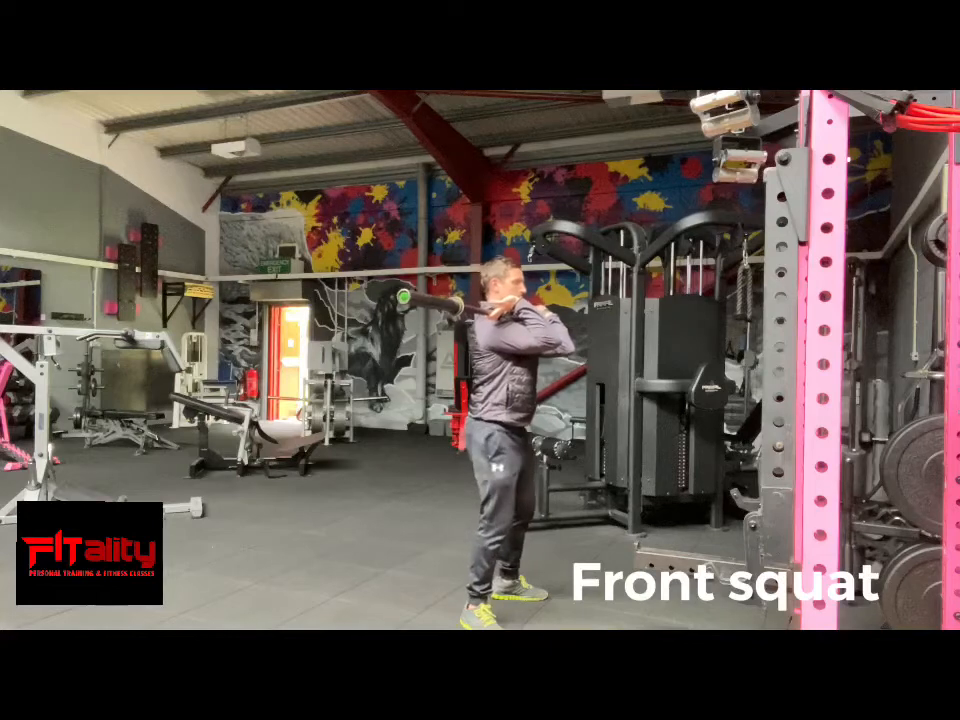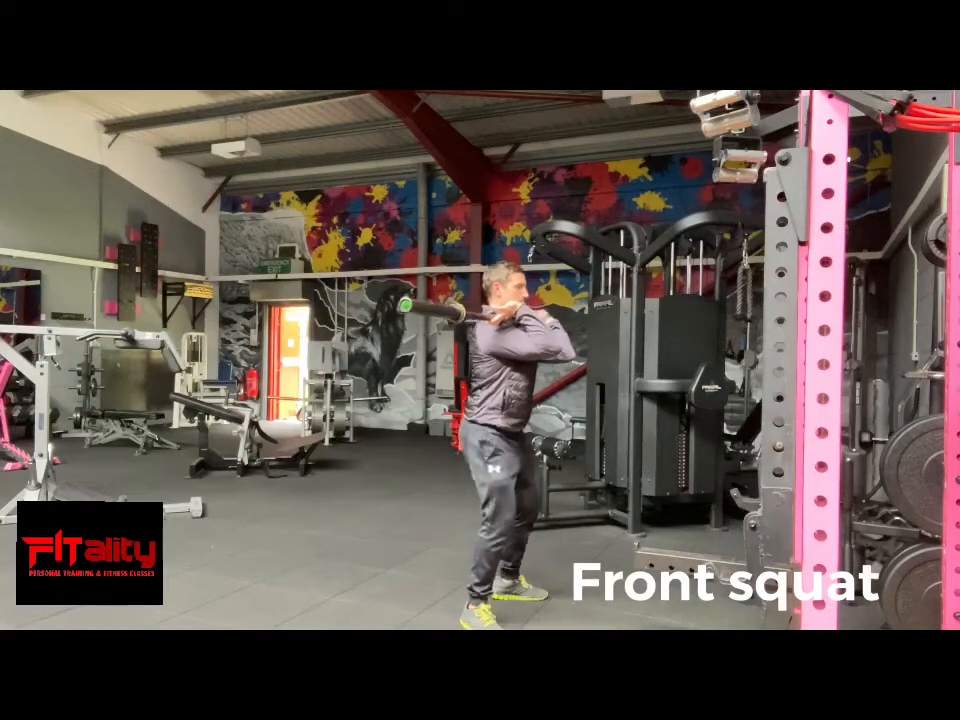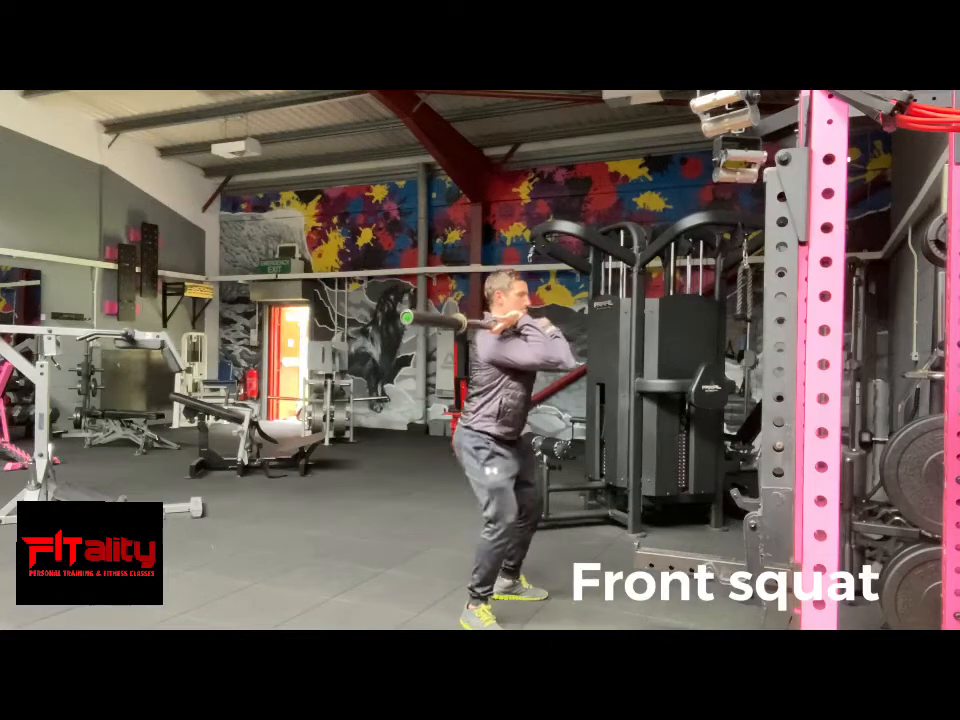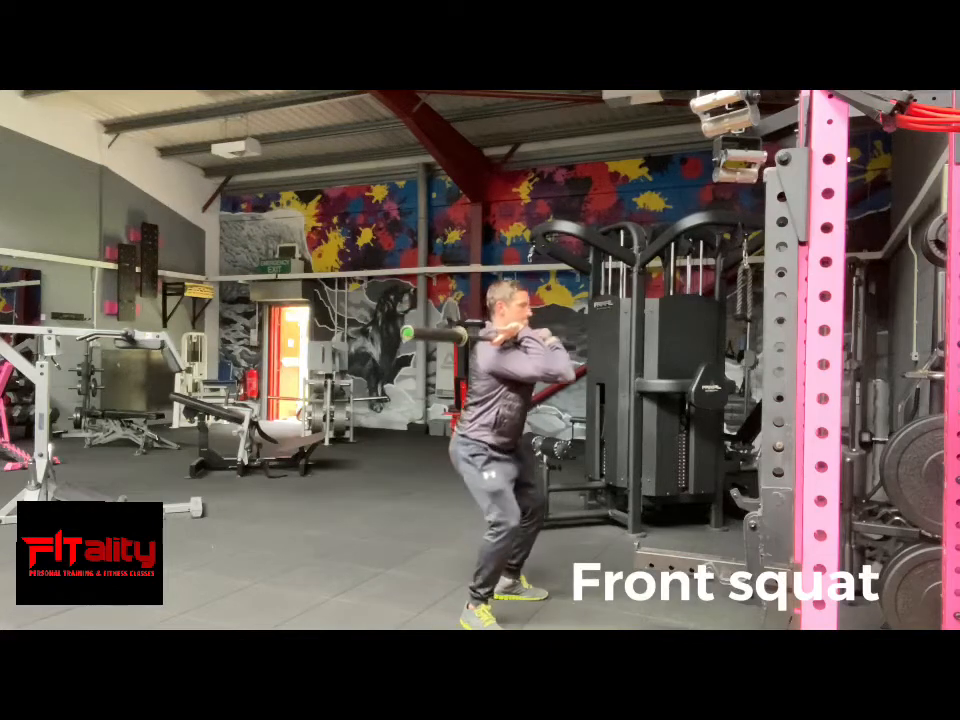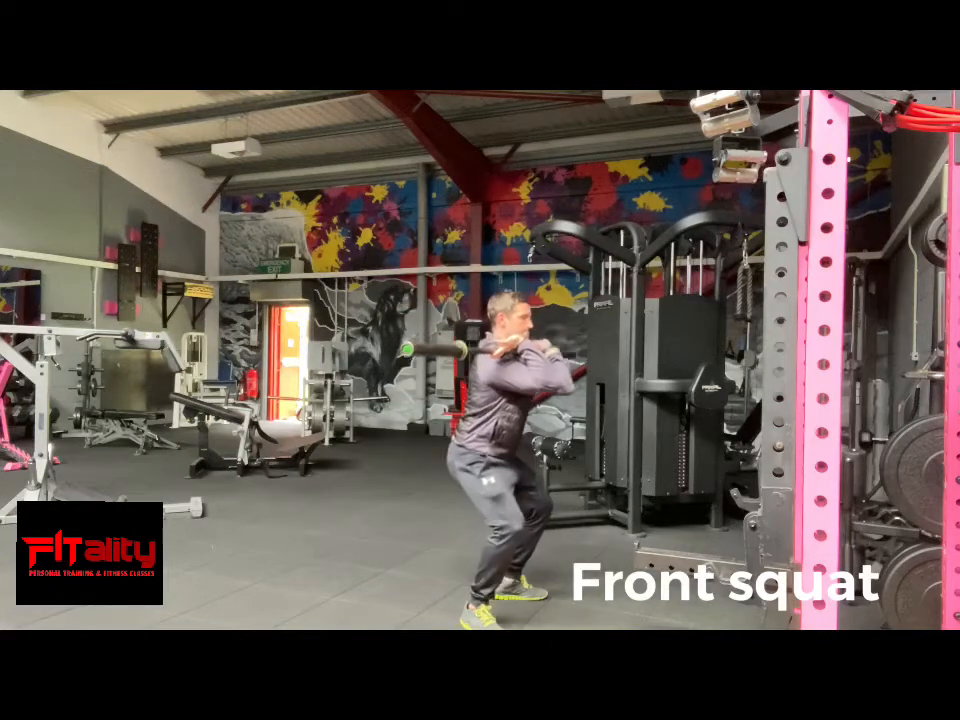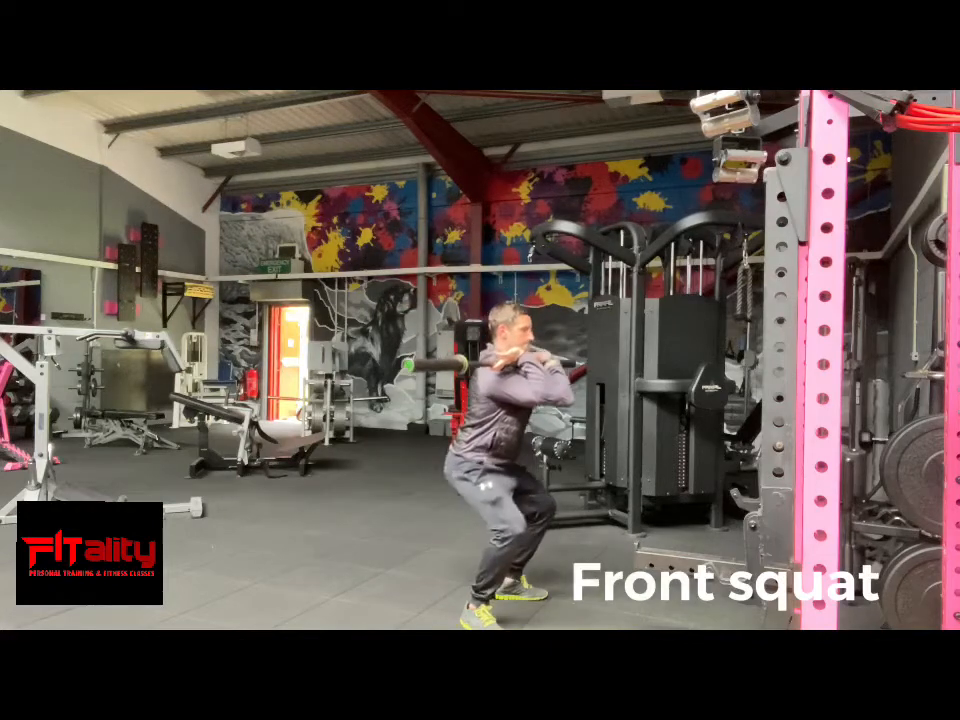
dt=0.1s
person 1, frame 1
left shoulder: (514, 321)
right shoulder: (491, 324)
left elbow: (564, 346)
right elbow: (545, 341)
left wrist: (543, 313)
right wrist: (524, 307)
left hip: (515, 431)
right hip: (492, 431)
left knee: (521, 511)
right knee: (496, 519)
left ankle: (507, 580)
right ankle: (475, 605)
person 1, frame 2
left shoulder: (517, 327)
right shoulder: (492, 330)
left elbow: (564, 352)
right elbow: (545, 348)
left wrist: (545, 319)
right wrist: (526, 313)
left hip: (510, 435)
right hip: (486, 436)
left knee: (525, 508)
right knee: (500, 518)
left ankle: (508, 580)
right ankle: (475, 605)
person 1, frame 3
left shoulder: (516, 334)
right shoulder: (492, 338)
left elbow: (565, 362)
right elbow: (543, 357)
left wrist: (546, 328)
right wrist: (526, 322)
left hip: (506, 440)
right hip: (481, 441)
left knee: (529, 507)
right knee: (502, 519)
left ankle: (509, 579)
right ankle: (476, 605)
person 1, frame 4
left shoulder: (518, 345)
right shoulder: (494, 350)
left elbow: (565, 373)
right elbow: (544, 370)
left wrist: (547, 340)
right wrist: (527, 335)
left hip: (504, 448)
right hip: (476, 448)
left knee: (534, 506)
right knee: (506, 521)
left ankle: (510, 579)
right ankle: (476, 606)
person 1, frame 5
left shoulder: (517, 355)
right shoulder: (494, 361)
left elbow: (564, 384)
right elbow: (543, 382)
left wrist: (548, 351)
right wrist: (528, 347)
left hip: (502, 455)
right hip: (475, 457)
left knee: (538, 507)
right knee: (509, 524)
left ankle: (510, 579)
right ankle: (476, 606)
person 1, frame 6
left shoulder: (518, 368)
right shoulder: (495, 374)
left elbow: (564, 396)
right elbow: (543, 394)
left wrist: (549, 362)
right wrist: (528, 359)
left hip: (501, 464)
right hip: (471, 467)
left knee: (542, 507)
right knee: (512, 528)
left ankle: (510, 580)
right ankle: (476, 607)
